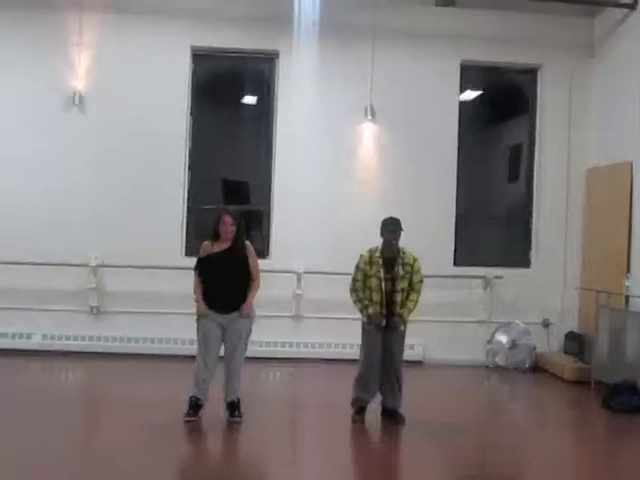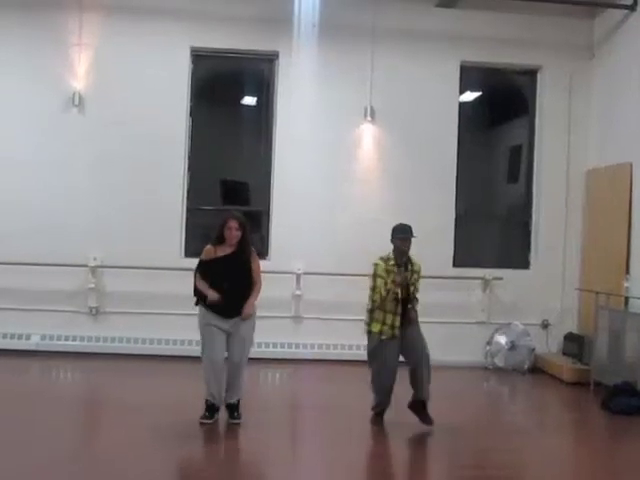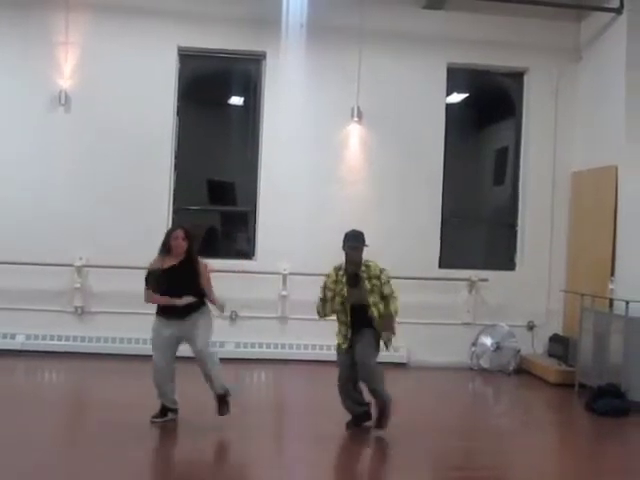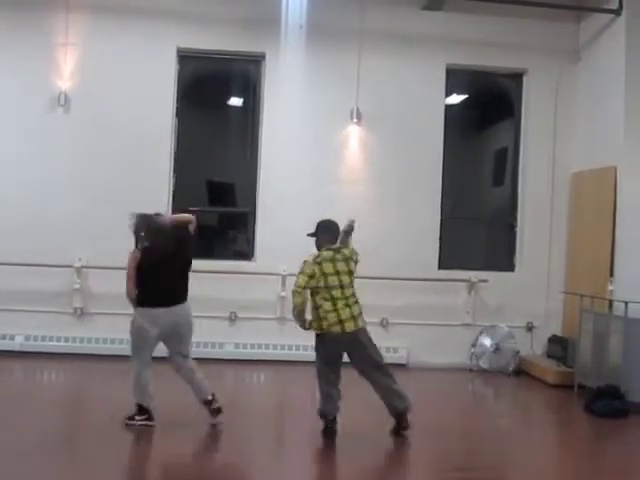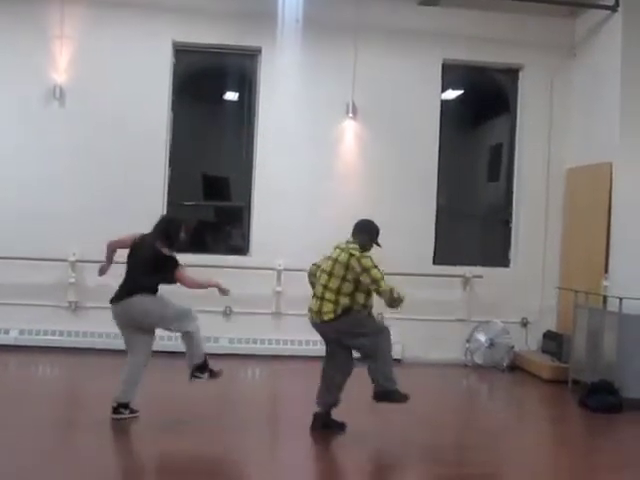
dt=1s
person 1, frame 1
left shoulder: (410, 260)
right shoulder: (367, 258)
left elbow: (416, 289)
right elbow: (356, 289)
left wrist: (403, 314)
right wrist: (368, 312)
left hip: (396, 320)
right hip: (373, 320)
left knee: (394, 363)
right knee: (369, 361)
left ankle: (391, 407)
right ankle: (360, 405)
person 1, frame 2
left shoulder: (415, 266)
right shoulder: (382, 265)
right elbow: (377, 298)
left wrist: (412, 308)
right wrist: (395, 283)
left hip: (406, 321)
right hip: (383, 325)
left knee: (421, 358)
right knee: (384, 369)
left ankle: (419, 402)
right ankle: (379, 408)
person 1, frame 3
left shoulder: (376, 271)
right shoulder: (334, 276)
left elbow: (390, 297)
right elbow: (323, 310)
left wrist: (389, 319)
right wrist: (344, 301)
left hip: (370, 329)
right hip: (347, 334)
left knee: (365, 361)
right knee: (346, 378)
left ankle: (382, 403)
right ankle: (360, 412)
person 1, frame 4
left shoulder: (312, 264)
right shoulder: (349, 256)
left elbow: (298, 296)
left wrist: (302, 320)
right wrist: (346, 235)
left hip: (328, 329)
right hip: (355, 324)
left knee: (328, 375)
right knee: (375, 370)
left ankle: (329, 421)
right ankle: (400, 413)
person 1, frame 5
left shoulder: (336, 251)
right shoulder: (358, 258)
left elbow: (313, 272)
right elbow: (382, 287)
right wrist: (396, 298)
left hip: (320, 316)
right hip: (336, 317)
left knee: (338, 363)
right knee: (380, 335)
left ankle: (323, 414)
right ankle: (385, 388)
person 2, frame 1
left shoulder: (245, 248)
right shoulder: (207, 247)
left elbow: (255, 279)
right elbow: (198, 277)
left wrist: (249, 301)
right wrist: (199, 302)
left hip: (238, 312)
right hip: (210, 312)
left knee: (235, 357)
right knee: (206, 356)
left ankle: (233, 401)
right ankle: (197, 400)
person 2, frame 2
left shoulder: (249, 253)
right shoulder: (210, 251)
left elbow: (257, 283)
right elbow: (199, 279)
left wrist: (250, 303)
right wrist: (208, 292)
left hip: (240, 315)
right hip: (212, 315)
left knee: (238, 361)
right knee: (213, 360)
left ankle: (233, 402)
right ankle: (212, 404)
person 2, frame 3
left shoulder: (197, 265)
right shoulder: (158, 264)
left elbow: (208, 292)
right elbow: (150, 296)
left wrist: (216, 301)
right wrist: (175, 301)
left hip: (196, 317)
right hip: (166, 320)
left knee: (203, 350)
right knee: (161, 365)
left ankle: (220, 393)
right ankle: (168, 407)
person 2, frame 4
left shoulder: (139, 255)
right shoulder: (180, 244)
left elbow: (130, 290)
right elbow: (191, 219)
left wrist: (139, 307)
right wrist: (167, 220)
left hip: (149, 314)
right hip: (179, 311)
left knee: (142, 363)
right knee: (182, 359)
left ankle: (144, 411)
right ankle: (210, 401)
person 2, frame 5
left shoulder: (141, 241)
right shoulder: (165, 256)
left elbow: (111, 244)
right elbow: (187, 282)
left wrist: (107, 264)
right wrist: (215, 285)
left hip: (120, 306)
right hip: (140, 303)
left knee: (137, 356)
right knee: (188, 319)
left ankle: (121, 405)
right ankle: (199, 366)
